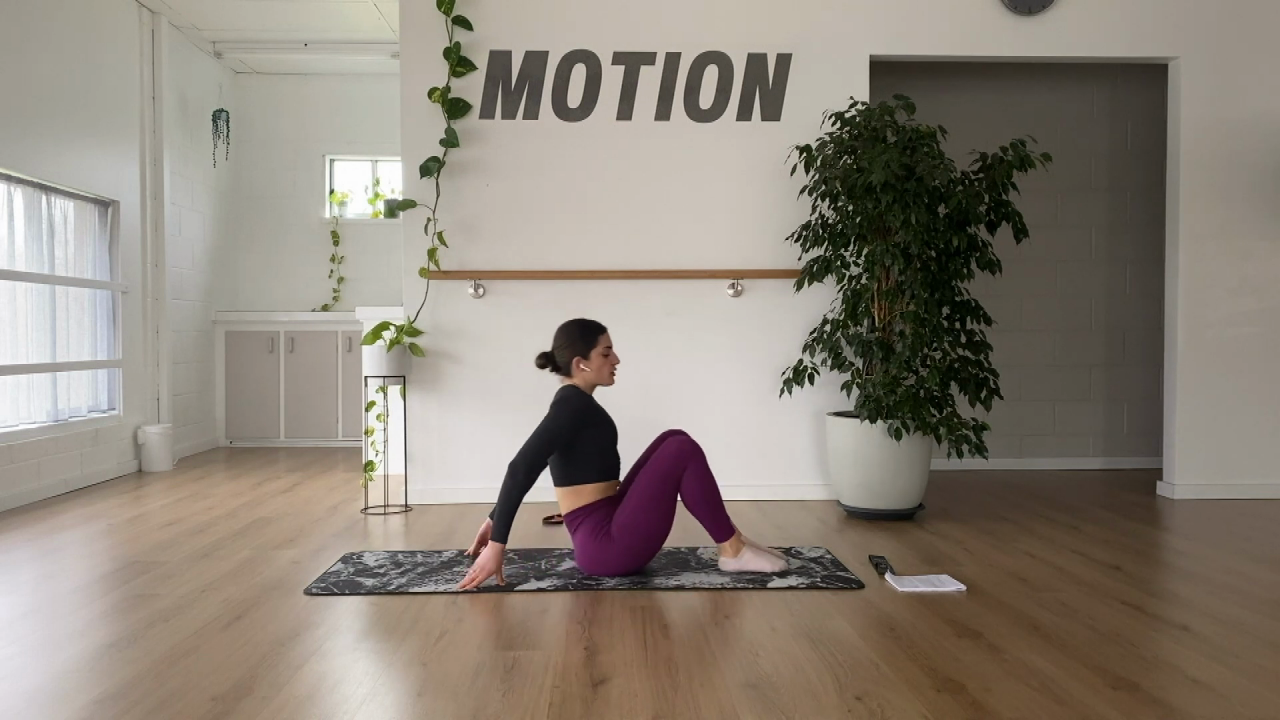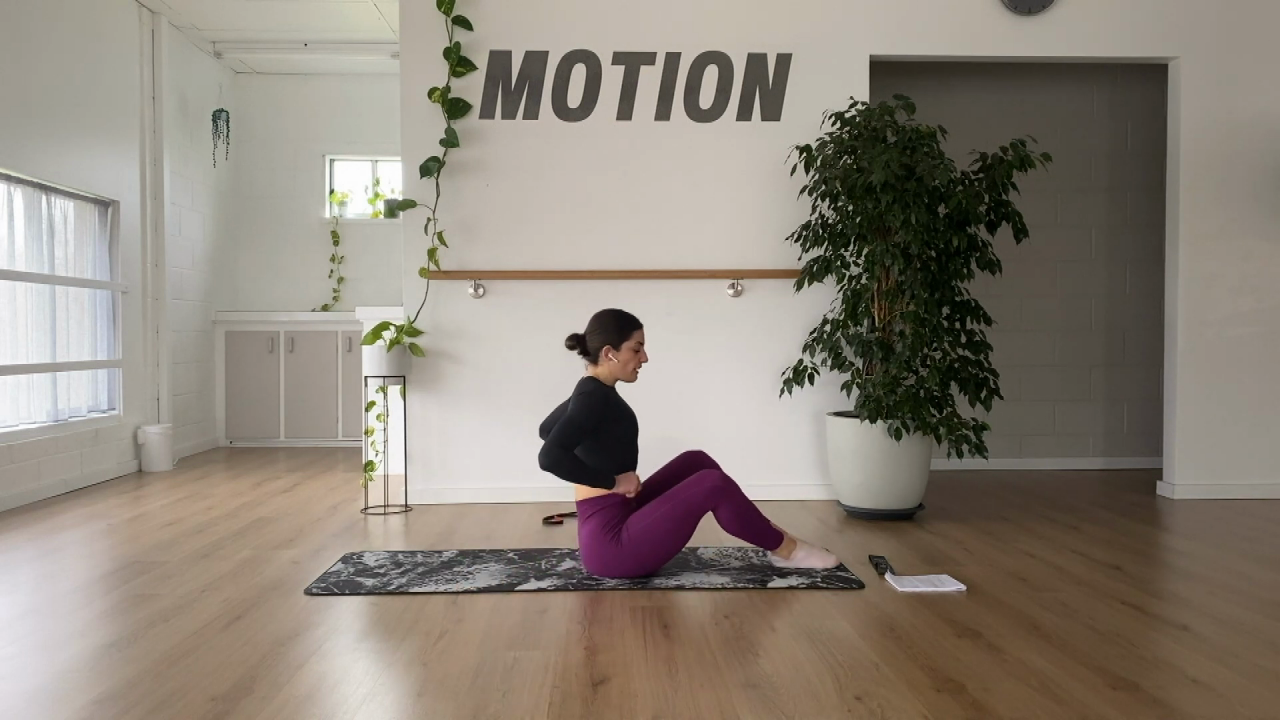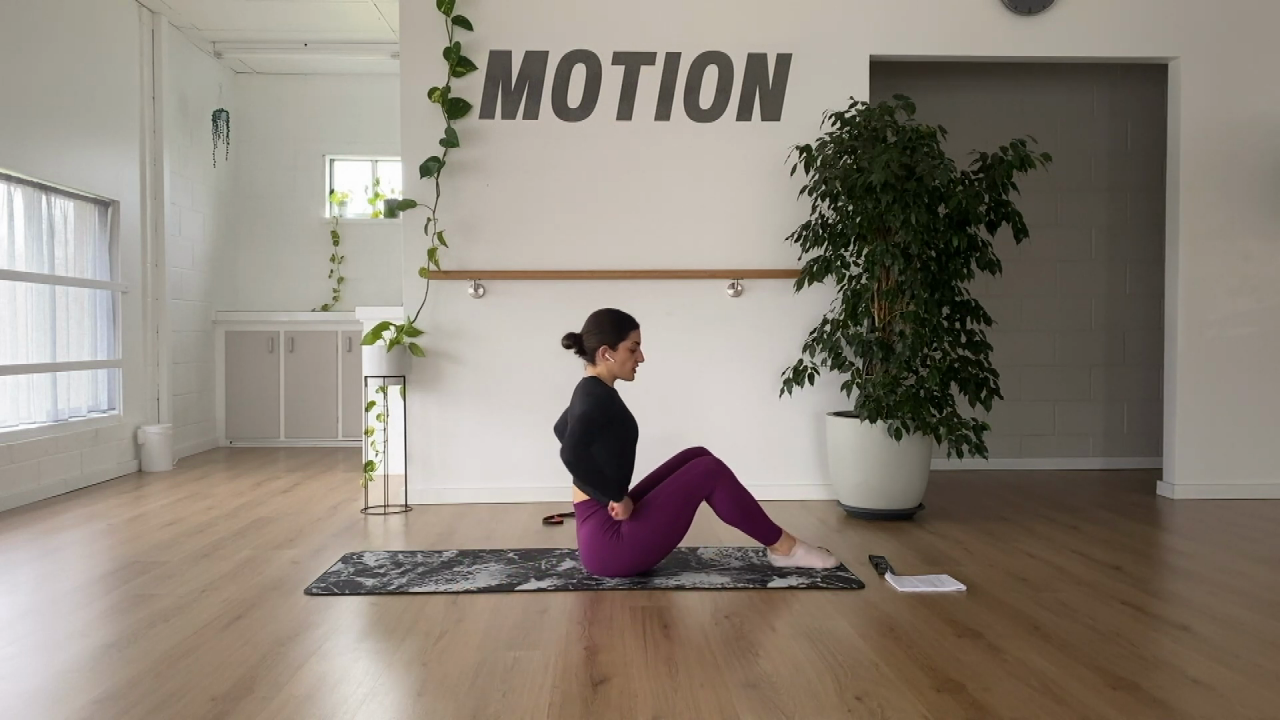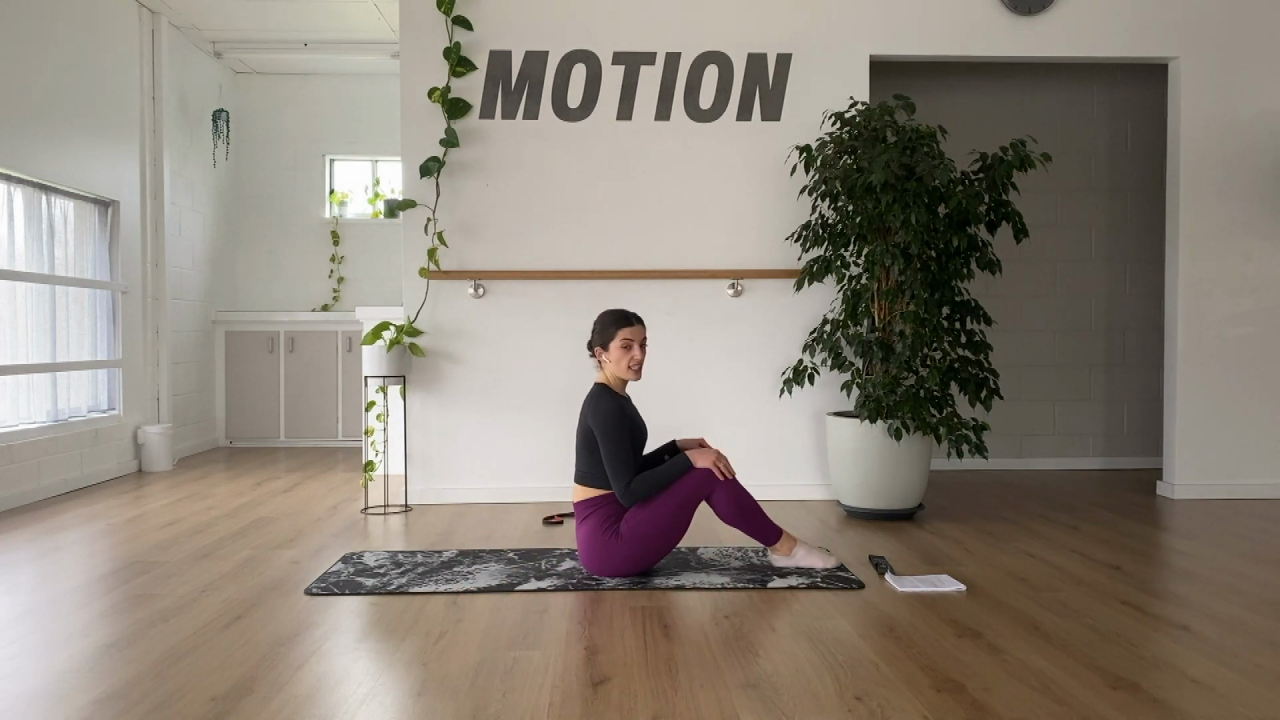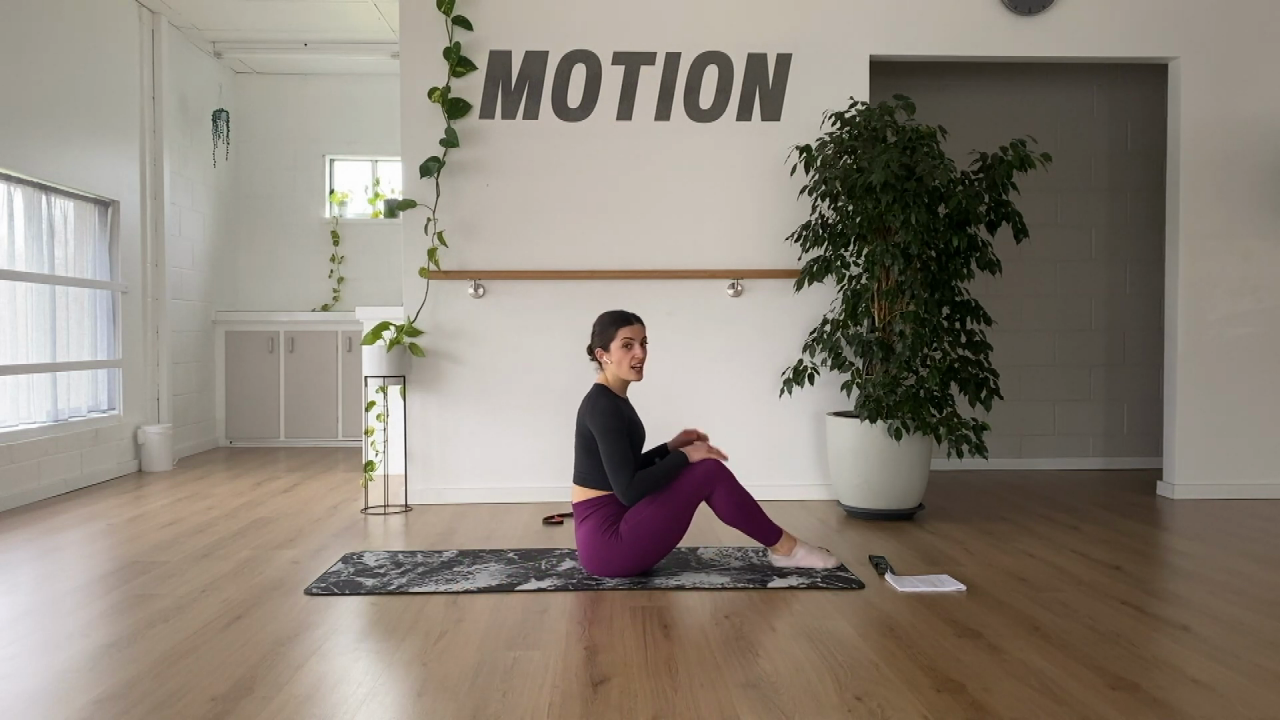
dt=1s
person 1, frame 1
left shoulder: (574, 399)
right shoulder: (573, 406)
left elbow: (527, 463)
right elbow: (521, 469)
left wrist: (495, 523)
right wrist: (499, 543)
left hip: (603, 528)
right hip: (606, 547)
left knee: (673, 441)
right knee: (683, 449)
left ankle: (731, 542)
right ankle: (733, 549)
person 1, frame 2
left shoulder: (592, 391)
right shoulder: (594, 397)
left elbow: (547, 430)
right elbow: (550, 457)
right wrist: (613, 479)
left hip: (618, 521)
right hip: (610, 544)
left knee: (695, 462)
right knee: (713, 484)
left ankle: (770, 534)
right ankle: (784, 549)
person 1, frame 3
left shoulder: (591, 391)
right shoulder: (598, 395)
left elbow: (563, 431)
right elbow: (572, 453)
right wrist: (616, 496)
left hip: (608, 528)
right hip: (610, 544)
left knee: (697, 457)
right knee: (709, 471)
left ankle: (775, 539)
right ankle: (783, 547)
person 1, frame 4
left shoulder: (613, 399)
right shoulder: (607, 406)
right elbow: (627, 491)
left wrist: (678, 448)
right wrist: (688, 460)
left hip: (612, 528)
right hip: (609, 544)
left knee: (705, 466)
right knee: (708, 474)
left ankle: (779, 543)
right ankle: (784, 547)
person 1, frame 5
left shoulder: (613, 400)
right shoulder: (603, 406)
right elbow: (626, 490)
left wrist: (672, 448)
right wrist: (684, 454)
left hip: (612, 528)
right hip: (608, 544)
left knee: (702, 464)
right knee: (708, 472)
left ankle: (778, 542)
right ankle: (784, 548)
